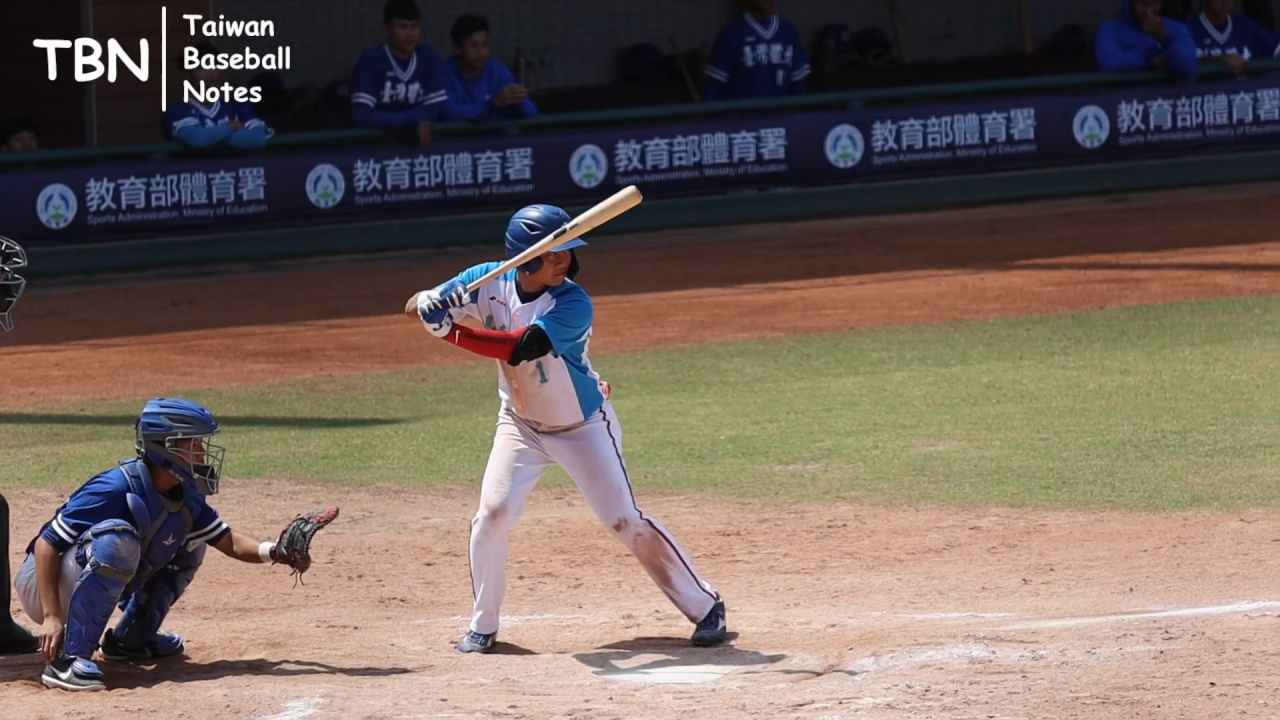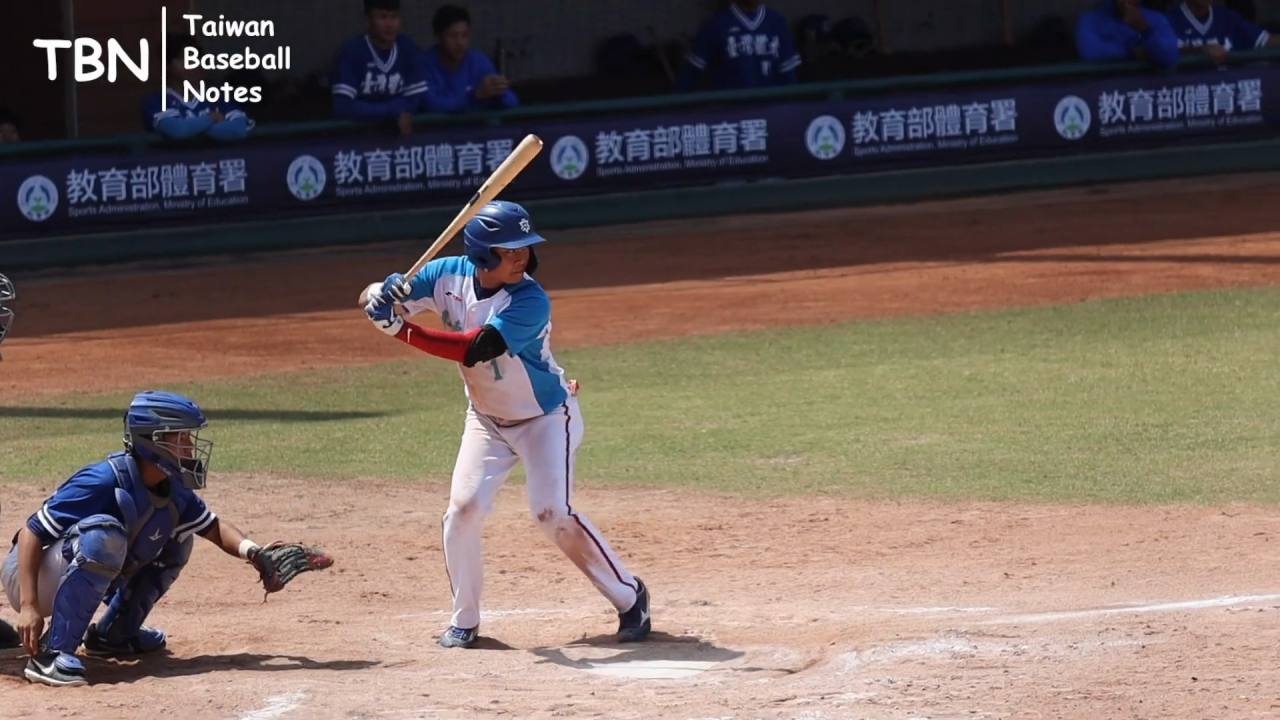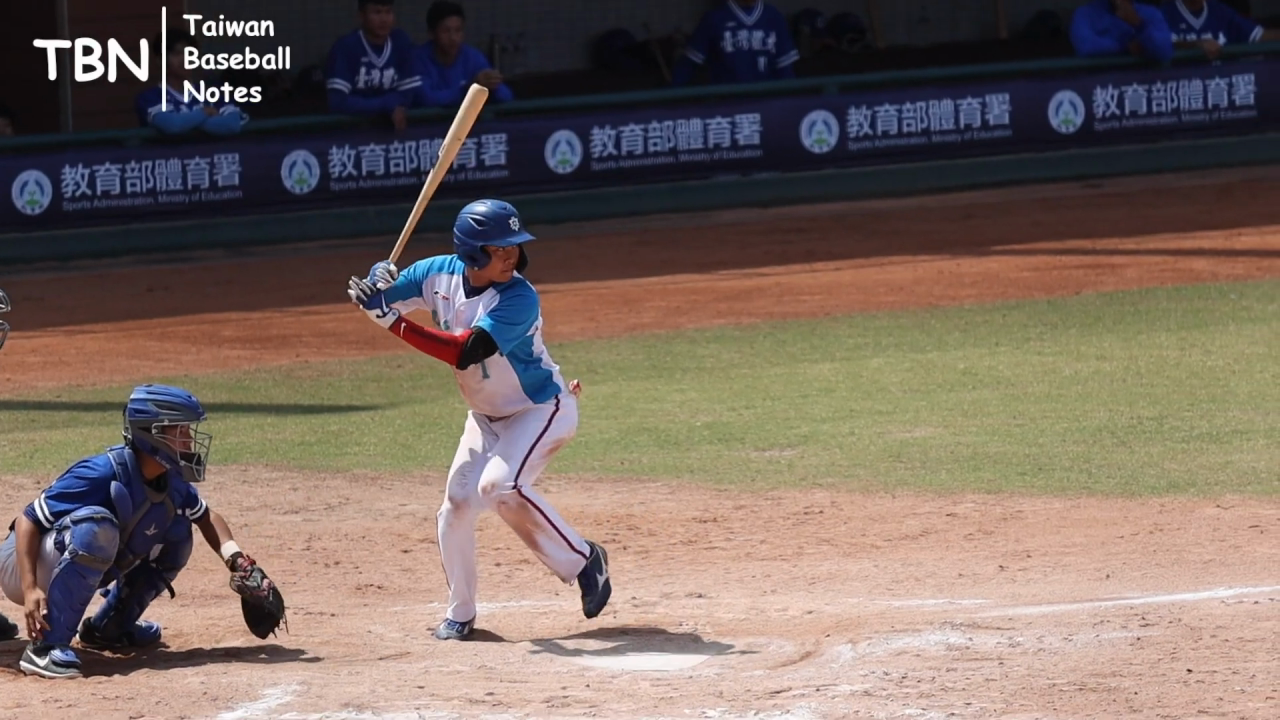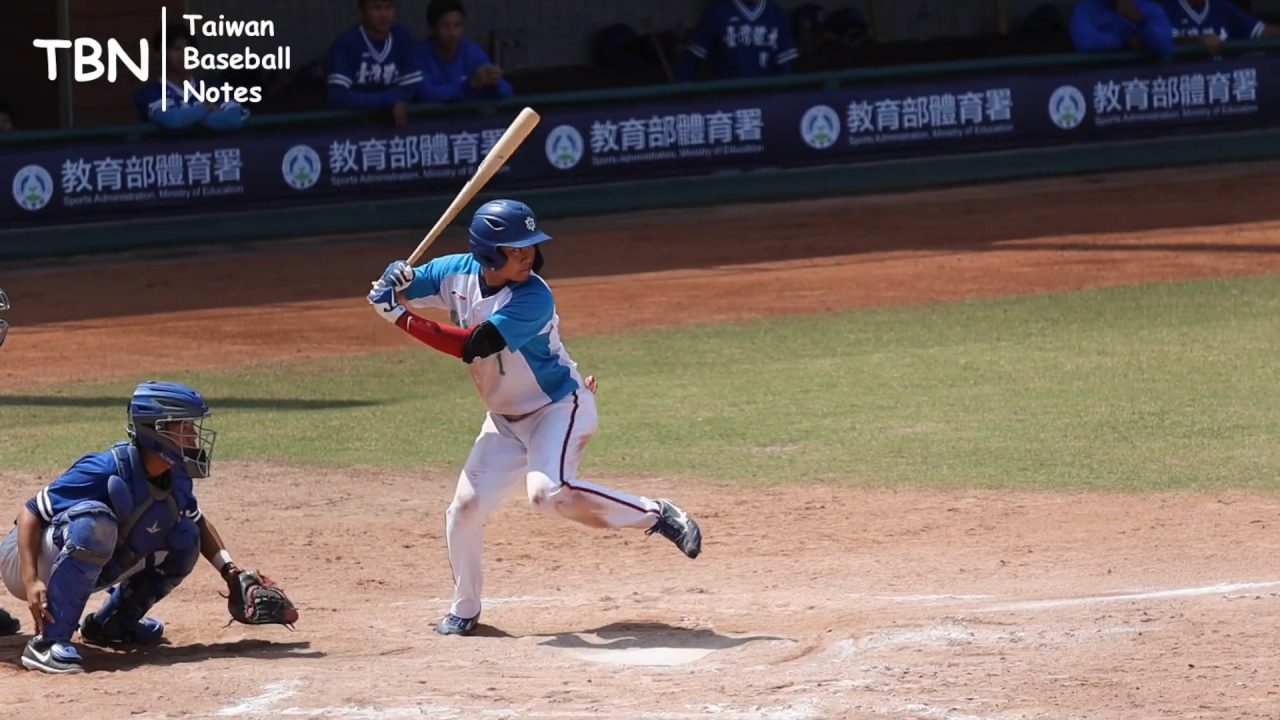
dt=0.2s
person 1, frame 1
left shoulder: (574, 304)
right shoulder: (490, 281)
left elbow: (520, 348)
right elbow: (416, 305)
left wrist: (452, 332)
right wrist: (434, 301)
left hip: (584, 425)
right hip: (520, 422)
left knee: (625, 520)
right knee: (493, 515)
left ankle: (705, 606)
right ankle: (483, 626)
person 1, frame 2
left shoulder: (530, 301)
right shoulder: (448, 274)
left elbow: (473, 350)
right elbow: (370, 300)
left wrist: (401, 330)
right wrist: (383, 294)
left hip: (548, 416)
right hip: (487, 419)
left knee: (553, 514)
right knee: (464, 511)
left ankle: (628, 597)
right ankle: (465, 620)
person 1, frame 3
left shoulder: (519, 300)
right shoulder: (436, 275)
left elbow: (464, 352)
right elbow: (362, 297)
left wrist: (395, 323)
right wrist: (370, 284)
left hip: (543, 408)
right hip: (487, 416)
left knee: (499, 489)
right knee: (456, 508)
left ankle: (579, 560)
right ankle: (460, 613)
person 1, frame 4
left shoulder: (534, 298)
right shoulder: (451, 273)
left elbow: (470, 346)
right elbow: (394, 290)
left wrist: (402, 317)
right wrist: (398, 281)
left hip: (560, 406)
right hip: (505, 420)
left knee: (548, 492)
right knee: (466, 507)
left ankle: (657, 515)
right ankle: (464, 609)
person 2, frame 1
left shoulder: (187, 493)
right shoulder: (116, 490)
left elbow: (230, 541)
right elbow: (47, 543)
left wrist: (274, 551)
right wrist: (50, 615)
left hip: (101, 589)
right hip: (45, 586)
left knee: (190, 542)
right knee: (118, 539)
left ankle: (130, 638)
right ankle: (67, 659)
person 2, frame 2
left shoulder: (174, 488)
right shoulder: (103, 483)
left elbow: (214, 527)
right elbow: (30, 534)
left wrist: (251, 552)
right wrist: (28, 605)
left hip: (82, 581)
right hip: (34, 579)
left knee: (175, 538)
right knee: (104, 535)
left ankle: (113, 633)
right ankle: (51, 653)
person 2, frame 3
left shoulder: (173, 481)
right shoulder: (102, 476)
left elbow: (205, 516)
right elbow: (27, 522)
left wrist: (235, 558)
right wrist: (30, 588)
left hip: (81, 573)
left knee: (176, 532)
right knee: (97, 527)
left ankle: (110, 626)
right ankle: (46, 647)
person 2, frame 4
left shoulder: (177, 479)
right shoulder: (106, 472)
left elbow: (200, 524)
right elbow: (30, 515)
left wrist: (231, 571)
right wrist: (32, 581)
left hip: (85, 567)
left knee: (184, 538)
right knee: (95, 522)
left ankle: (113, 622)
right ankle: (48, 641)
